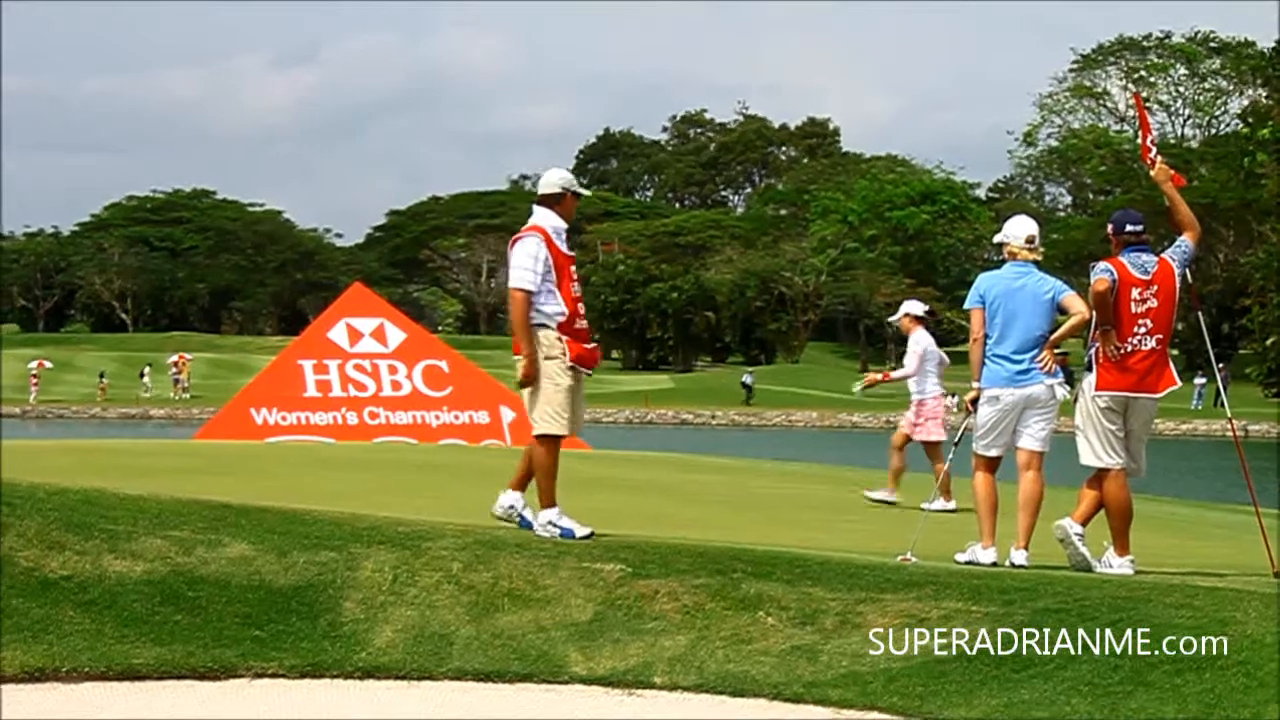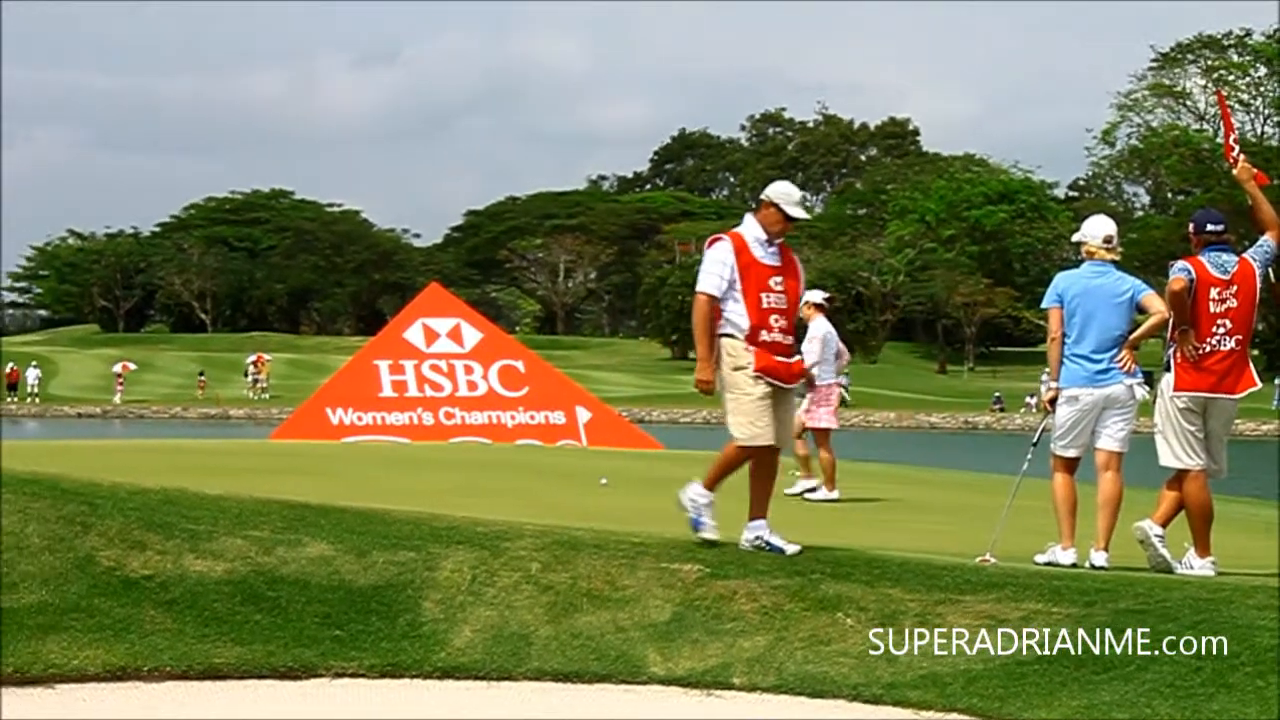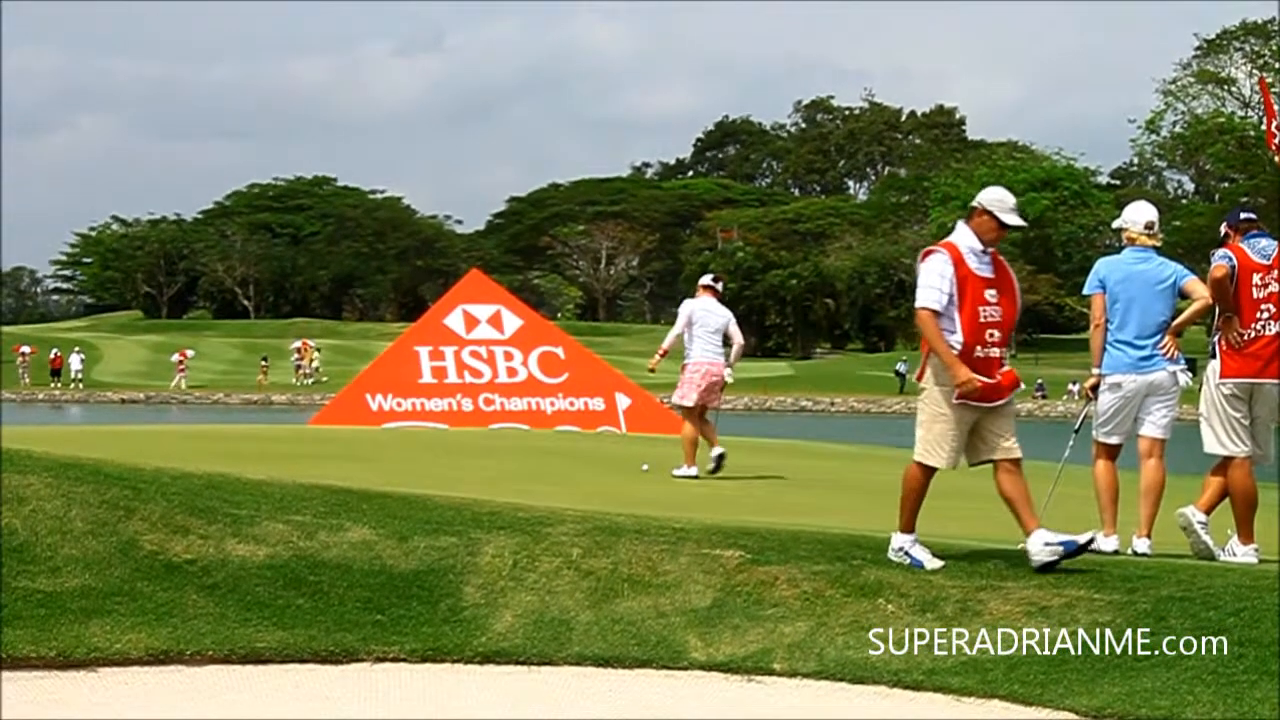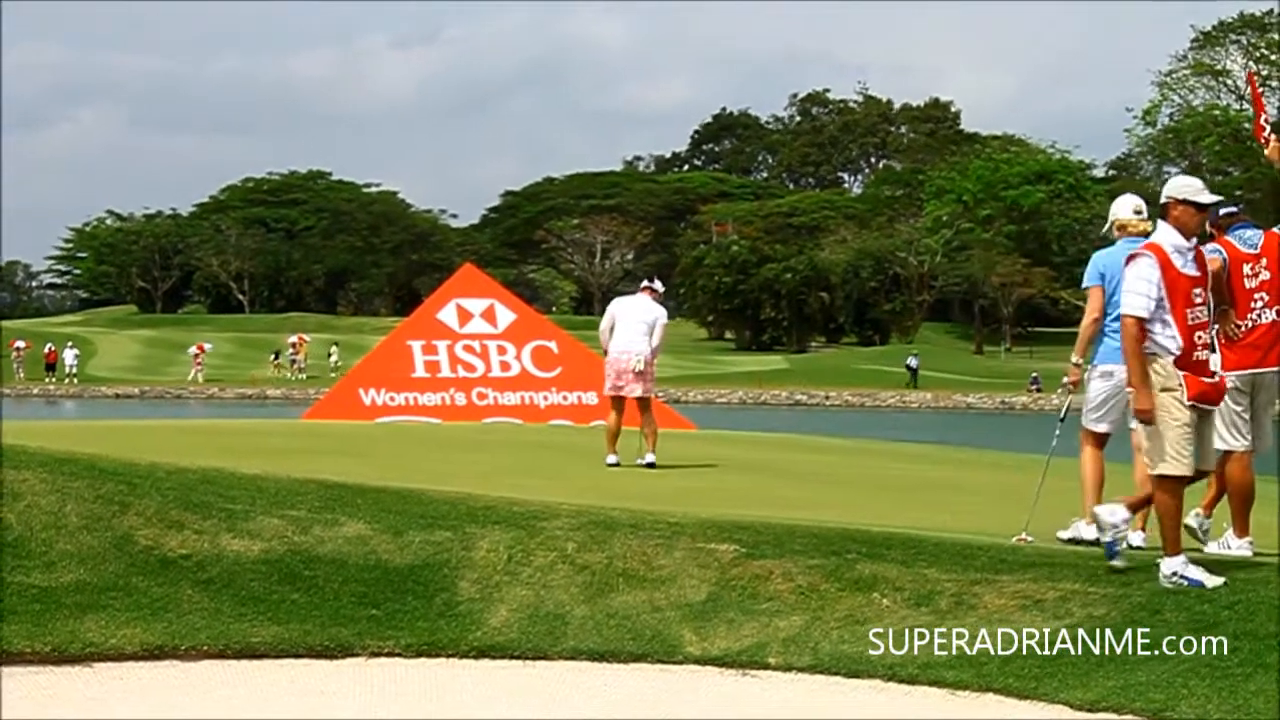
dt=1s
person 1, frame 1
left shoulder: (1109, 267)
right shoulder: (1170, 266)
left elbow: (1100, 290)
right elbow: (1192, 231)
left wrist: (1106, 328)
right wrist: (1166, 184)
left hip: (1107, 381)
right hip: (1148, 386)
left knee: (1112, 467)
right knee: (1117, 467)
left ankle: (1121, 556)
right ankle: (1077, 523)
person 1, frame 2
left shoulder: (1188, 267)
left elbow: (1176, 288)
left wrist: (1184, 329)
left hip: (1186, 381)
right hip: (1229, 385)
left knee: (1193, 468)
right knee: (1199, 467)
left ankle: (1203, 558)
right ankle: (1157, 523)
person 1, frame 3
left shoulder: (1230, 253)
left elbow: (1218, 276)
left wrist: (1228, 315)
left hip: (1232, 368)
left knee: (1238, 456)
right knee: (1241, 455)
left ankle: (1245, 545)
right ankle: (1200, 511)
person 1, frame 4
left shoulder: (1217, 247)
left elbow: (1212, 269)
left wrist: (1223, 309)
left hip: (1232, 360)
left knee: (1237, 449)
right knee: (1241, 446)
left ankle: (1240, 537)
right ankle: (1203, 513)
person 2, frame 1
left shoulder: (556, 238)
right shoulder: (534, 240)
right elbow: (518, 300)
left wrist: (584, 340)
right wrist: (527, 356)
left hip: (567, 347)
right hip: (547, 345)
left knee: (555, 431)
right knee: (550, 430)
left ankle: (511, 498)
right ankle: (548, 515)
person 2, frame 2
left shoulder: (786, 256)
right shoulder: (728, 247)
right elbow: (703, 305)
left wrist: (798, 361)
right wrist: (704, 362)
left hip: (777, 361)
right hip: (742, 355)
left knee: (772, 446)
right knee: (754, 440)
left ankle: (756, 528)
right ankle: (701, 492)
person 2, frame 3
left shoulder: (997, 263)
right shoulder: (943, 258)
right elbow: (925, 317)
left wrist: (1000, 372)
right wrist: (954, 367)
left hip: (992, 378)
right hip: (953, 376)
left knee: (1007, 459)
right knee: (929, 459)
left ankle: (1039, 542)
right ankle: (903, 540)
person 2, frame 4
left shoulder: (1195, 256)
right shoulder: (1149, 259)
right elbow: (1130, 326)
left wrist: (1208, 376)
right wrist: (1140, 390)
left hip: (1192, 377)
right hip: (1165, 376)
left knee: (1198, 467)
right knee: (1172, 470)
left ankle: (1118, 514)
right ankle: (1173, 563)
person 3, frame 1
left shoulder: (985, 282)
right shoulder: (1050, 285)
left elbow: (977, 337)
right elbow: (1082, 313)
left wrist: (975, 384)
right wrist: (1051, 343)
left hip: (998, 385)
right hip: (1040, 385)
left knee: (984, 466)
right knee: (1030, 466)
left ankle: (986, 547)
right ankle: (1020, 550)
person 3, frame 2
left shoulder: (1063, 281)
right shoulder: (1129, 284)
left elbow: (1055, 336)
right elbow: (1161, 312)
left wrist: (1053, 383)
right wrist: (1130, 343)
left hip: (1077, 386)
right hip: (1119, 385)
left knee: (1063, 467)
right knee: (1109, 467)
left ankle: (1066, 548)
right ankle: (1100, 551)
person 3, frame 3
left shoulder: (1105, 267)
right shoulder: (1171, 269)
left elbow: (1098, 323)
right elbow: (1205, 298)
left wrist: (1095, 370)
right wrist: (1174, 329)
left hip: (1119, 372)
right hip: (1162, 371)
left knee: (1104, 453)
right knee: (1152, 454)
left ankle: (1108, 535)
right ankle: (1143, 538)
person 3, frame 4
left shoulder: (1103, 259)
left elbow: (1093, 315)
left wrist: (1076, 361)
left hip: (1111, 362)
left knee: (1092, 441)
right knee: (1144, 446)
left ankle: (1088, 523)
right ankle: (1138, 530)
person 4, frame 1
left shoulder: (917, 339)
right shoulder: (926, 338)
left elbow: (911, 370)
right elbow: (944, 361)
left wrist: (881, 377)
left hip: (926, 402)
right hip: (922, 402)
left knee: (934, 454)
right knee: (896, 444)
left ankle: (946, 499)
right ankle: (891, 491)
person 4, frame 2
left shoulder: (817, 326)
right shoulder: (827, 327)
left elbow: (815, 357)
right elbow: (844, 357)
left hip: (821, 389)
right hip: (821, 389)
left knee: (821, 443)
right knee: (796, 433)
left ankle: (830, 490)
right ankle: (806, 479)
person 4, frame 3
left shoulder: (691, 304)
right shoulder: (725, 312)
left elbow: (677, 331)
right elbow: (739, 342)
left wrist: (659, 354)
right wrist: (729, 366)
left hip: (696, 365)
right hip: (716, 367)
left knee: (689, 419)
right knee: (699, 418)
left ankle: (690, 466)
right ankle: (716, 449)
person 4, frame 4
left shoulder: (618, 302)
right shoulder: (659, 310)
left elbow: (603, 329)
right elbow: (657, 341)
left wrist: (607, 352)
right wrist: (650, 361)
left hip: (616, 356)
right hip: (640, 358)
left knee: (615, 410)
right knee: (645, 410)
left ankle: (611, 455)
right ankle: (650, 454)
